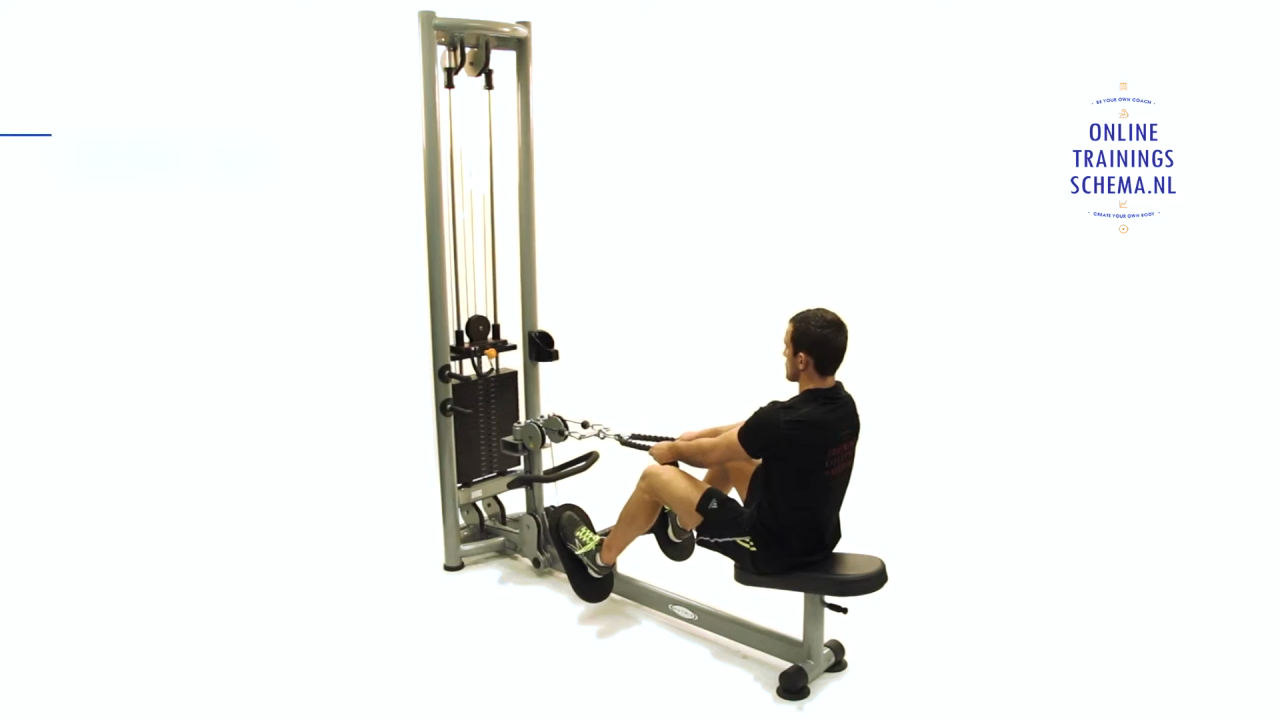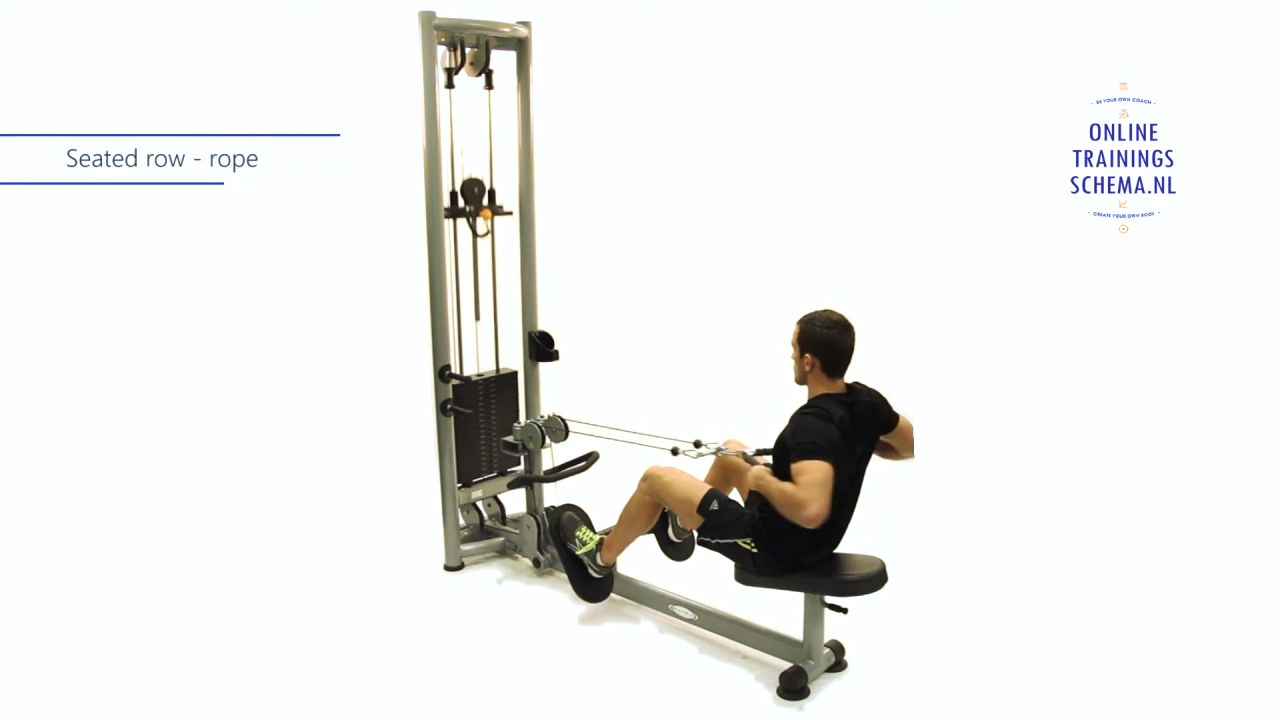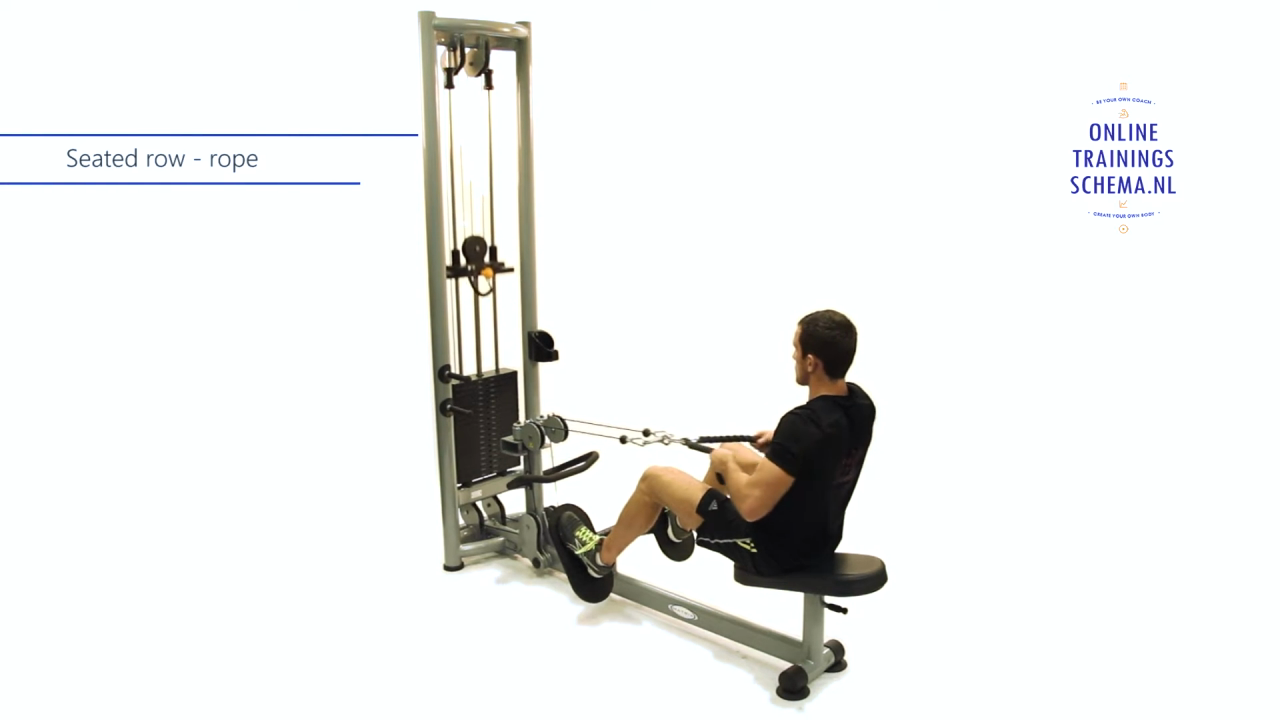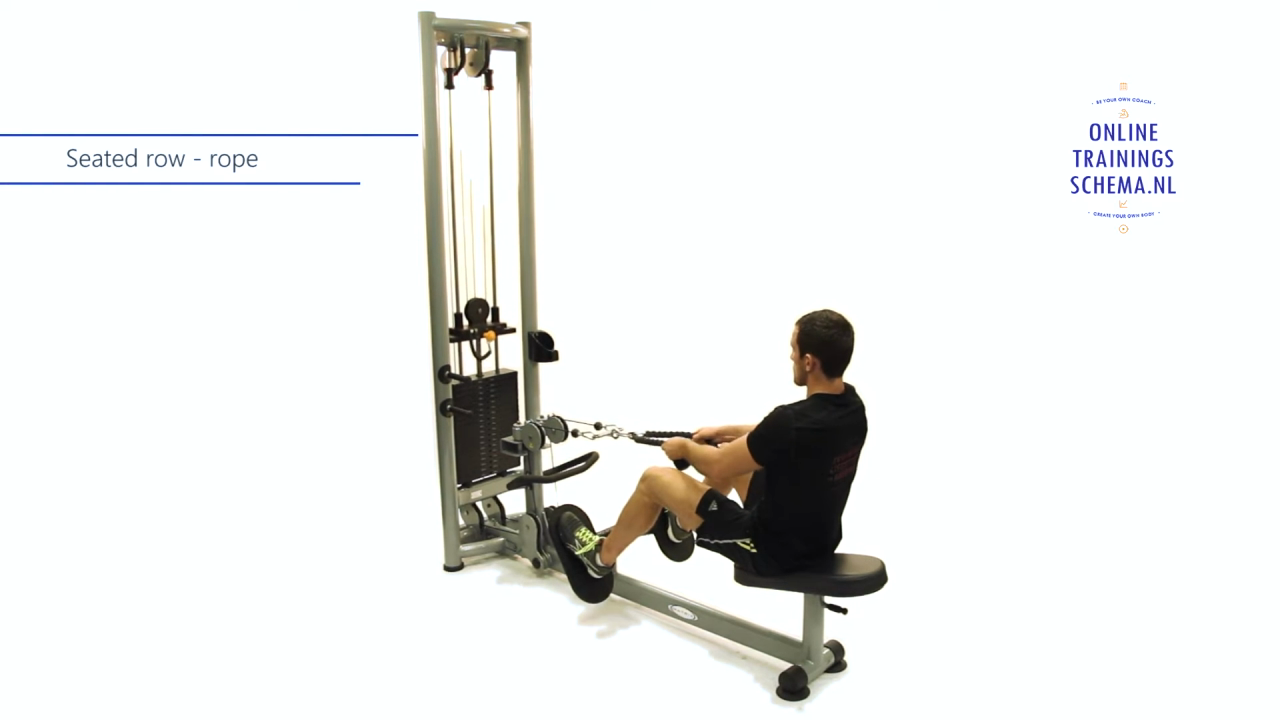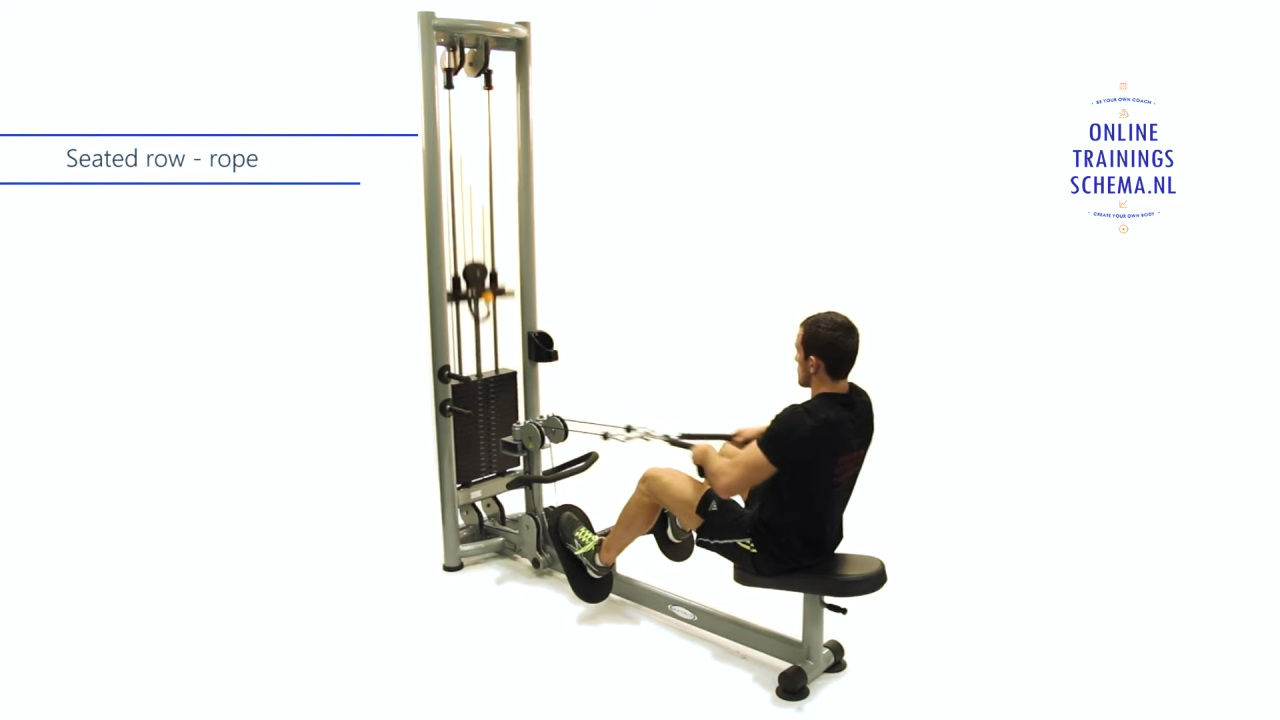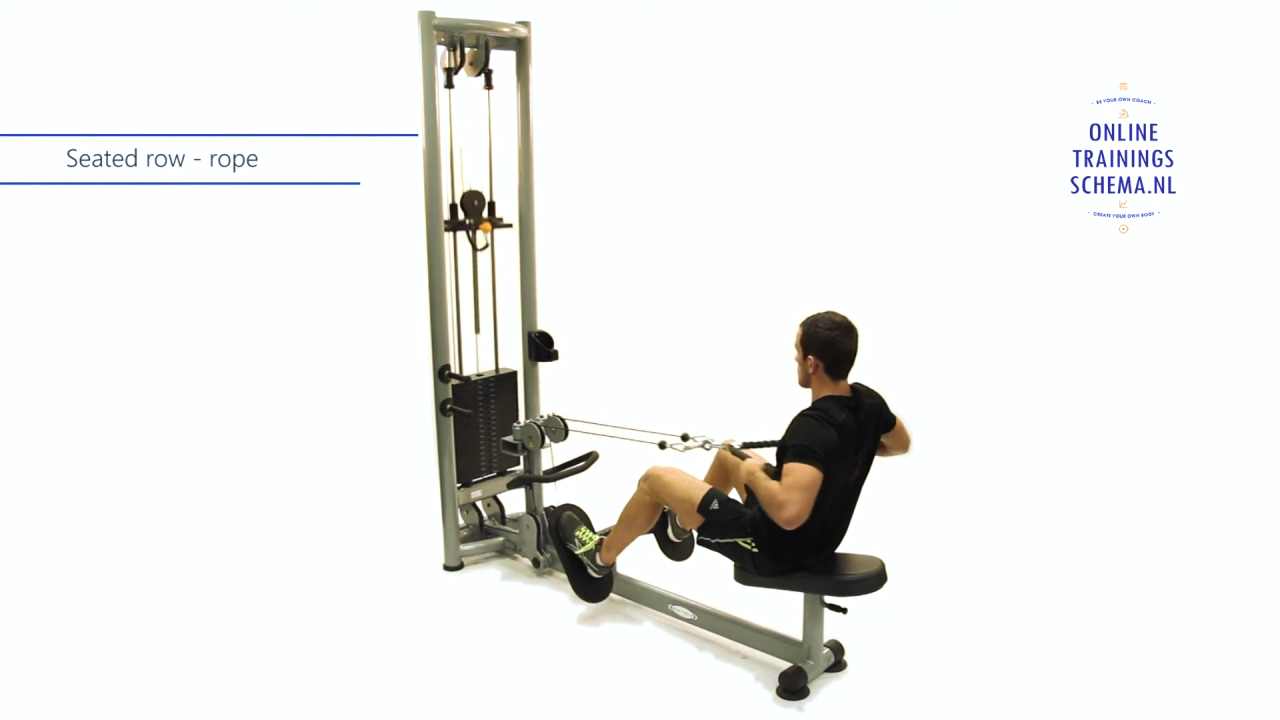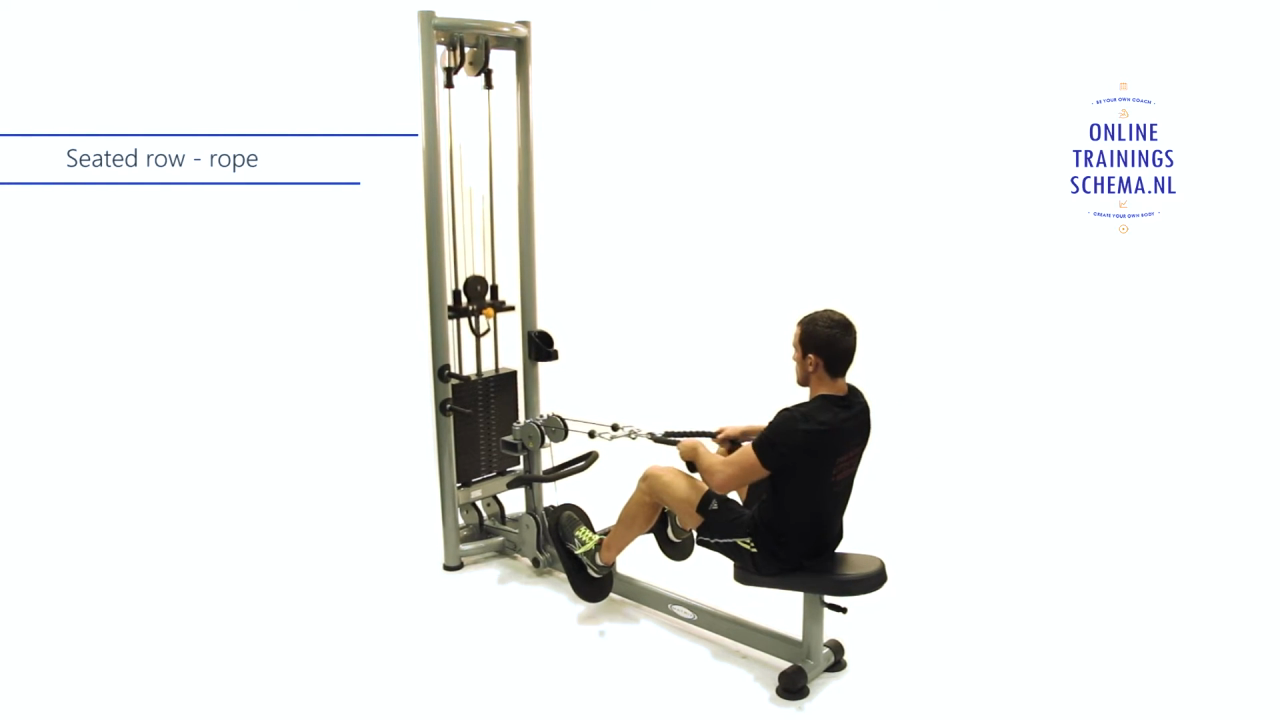
dt=0.7s
person 1, frame 1
left shoulder: (785, 419)
right shoulder: (841, 401)
left elbow: (708, 454)
left wrist: (672, 449)
right wrist: (700, 435)
left hip: (772, 547)
right hip: (818, 537)
left knee: (654, 477)
right knee: (729, 451)
left ankle: (603, 556)
right ankle: (683, 522)
person 1, frame 2
left shoulder: (813, 423)
right shoulder: (867, 402)
left elbow: (811, 510)
right elbow: (909, 446)
left wrist: (761, 480)
left hip: (774, 547)
right hip: (820, 540)
left knee: (655, 479)
right knee: (732, 450)
left ankle: (603, 556)
right ankle: (684, 520)
person 1, frame 3
left shoulder: (803, 424)
right shoulder: (860, 403)
left elbow: (751, 505)
left wrist: (725, 465)
left hip: (773, 549)
right hip: (819, 538)
left knee: (654, 478)
right knee: (732, 451)
left ankle: (602, 556)
right ankle: (682, 521)
person 1, frame 4
left shoulder: (793, 420)
right shoulder: (851, 405)
left elbow: (717, 468)
left wrist: (685, 448)
right wrist: (726, 432)
left hip: (772, 547)
right hip: (818, 540)
left knee: (654, 479)
right knee: (733, 450)
left ankle: (602, 556)
right ankle: (682, 521)
person 1, frame 5
left shoulder: (801, 421)
right shoulder: (858, 403)
left elbow: (725, 483)
left wrist: (705, 455)
right wrist: (766, 434)
left hip: (772, 548)
right hip: (817, 539)
left knee: (653, 480)
right knee: (731, 453)
left ankle: (602, 557)
right ankle: (681, 522)
person 1, frame 6
left shoulder: (813, 426)
right shoulder: (868, 402)
left elbow: (789, 512)
right elbow: (901, 444)
left wrist: (754, 475)
left hip: (774, 547)
right hip: (820, 538)
left knee: (655, 479)
right knee: (729, 451)
left ankle: (603, 556)
right ankle: (682, 521)
person 1, frame 7
left shoulder: (800, 422)
right shoulder: (855, 405)
left elbow: (722, 479)
left wrist: (696, 450)
right wrist: (748, 432)
left hip: (772, 546)
right hip: (819, 538)
left knee: (654, 478)
right knee: (734, 453)
left ankle: (601, 555)
right ankle: (680, 521)
